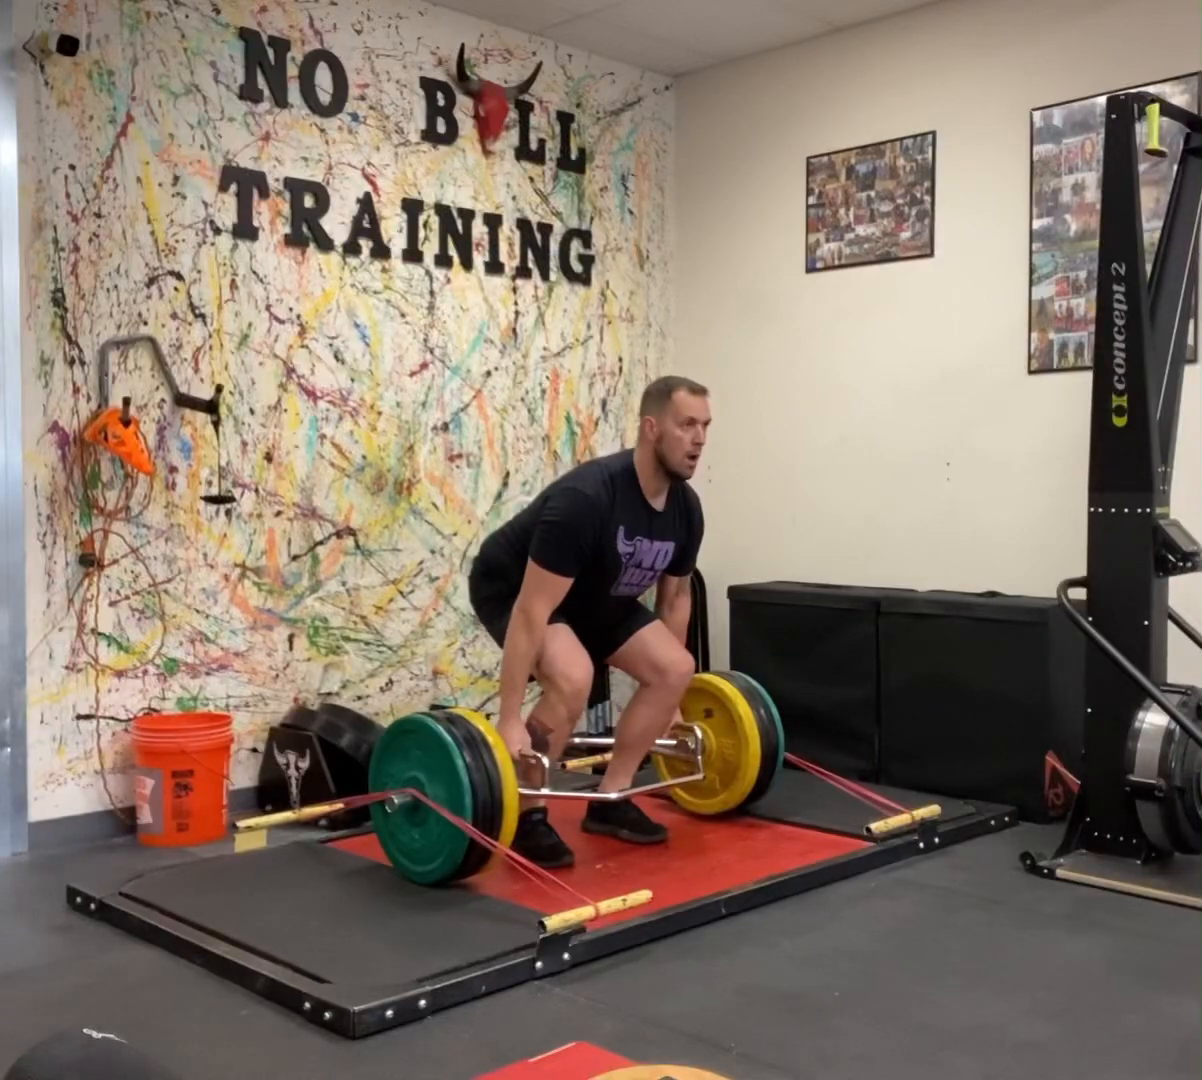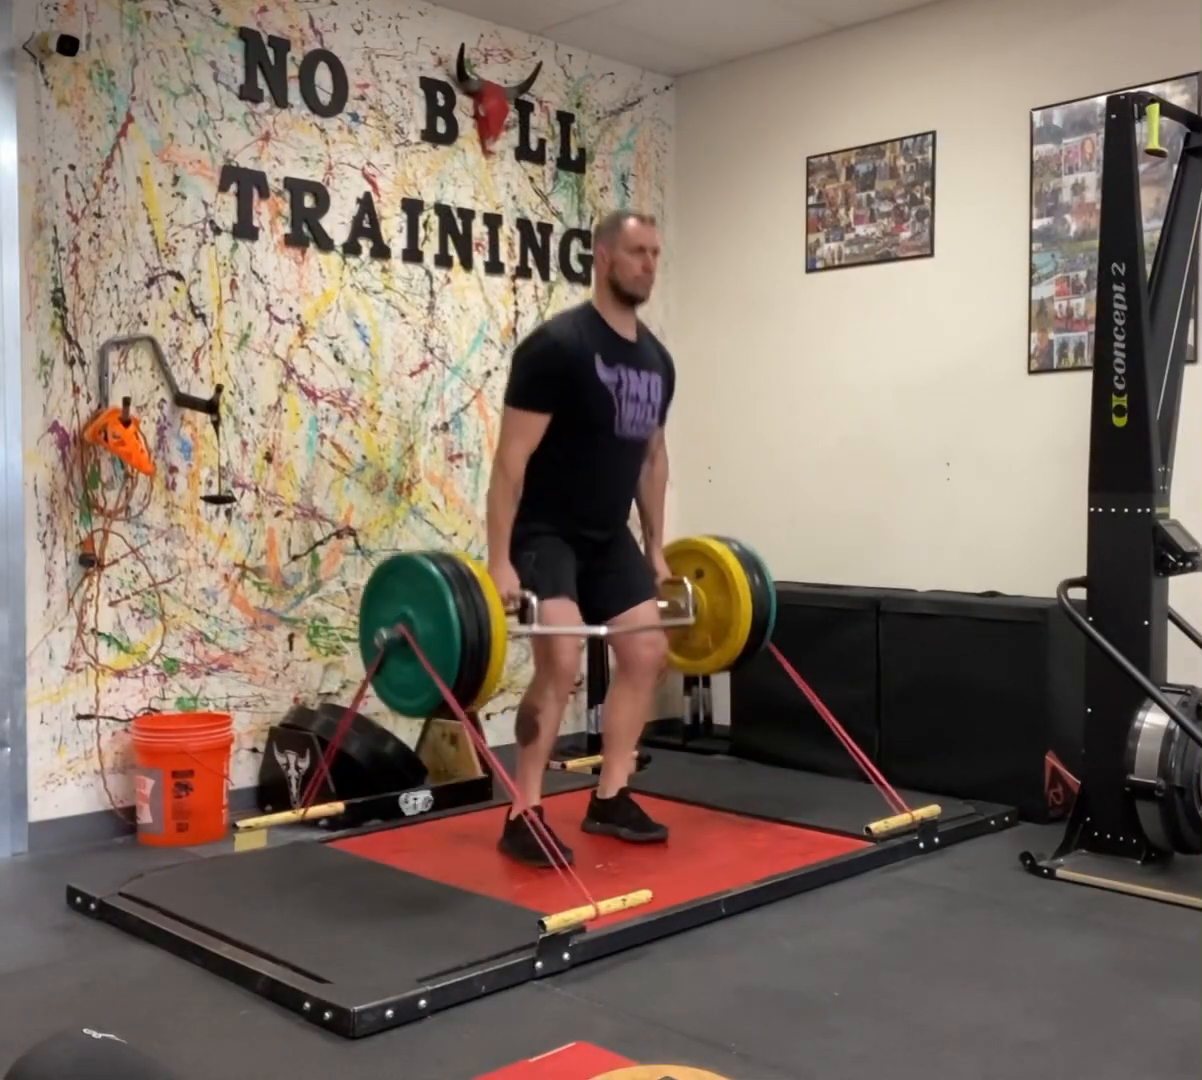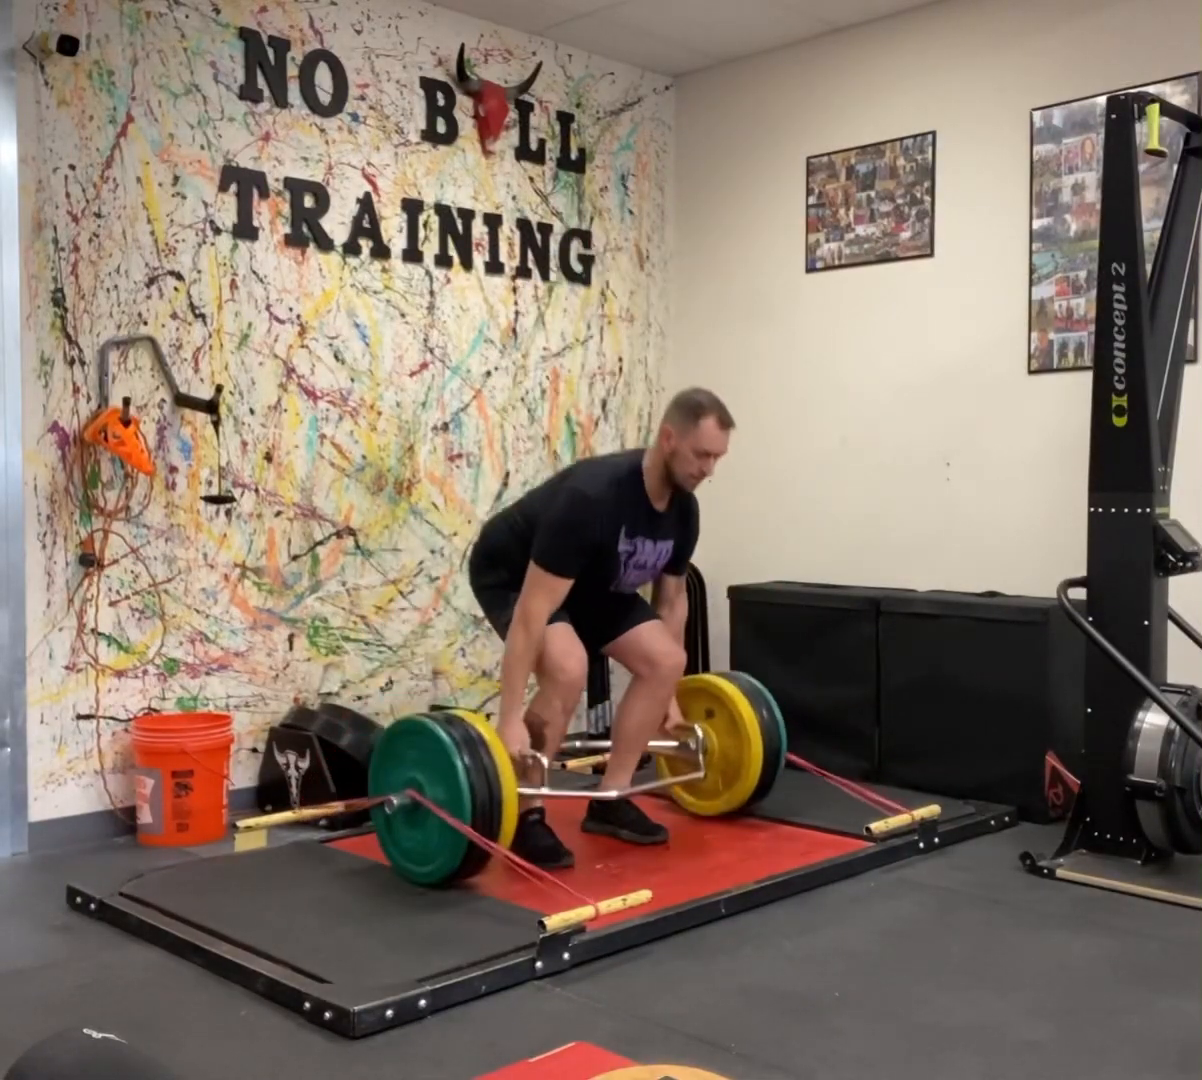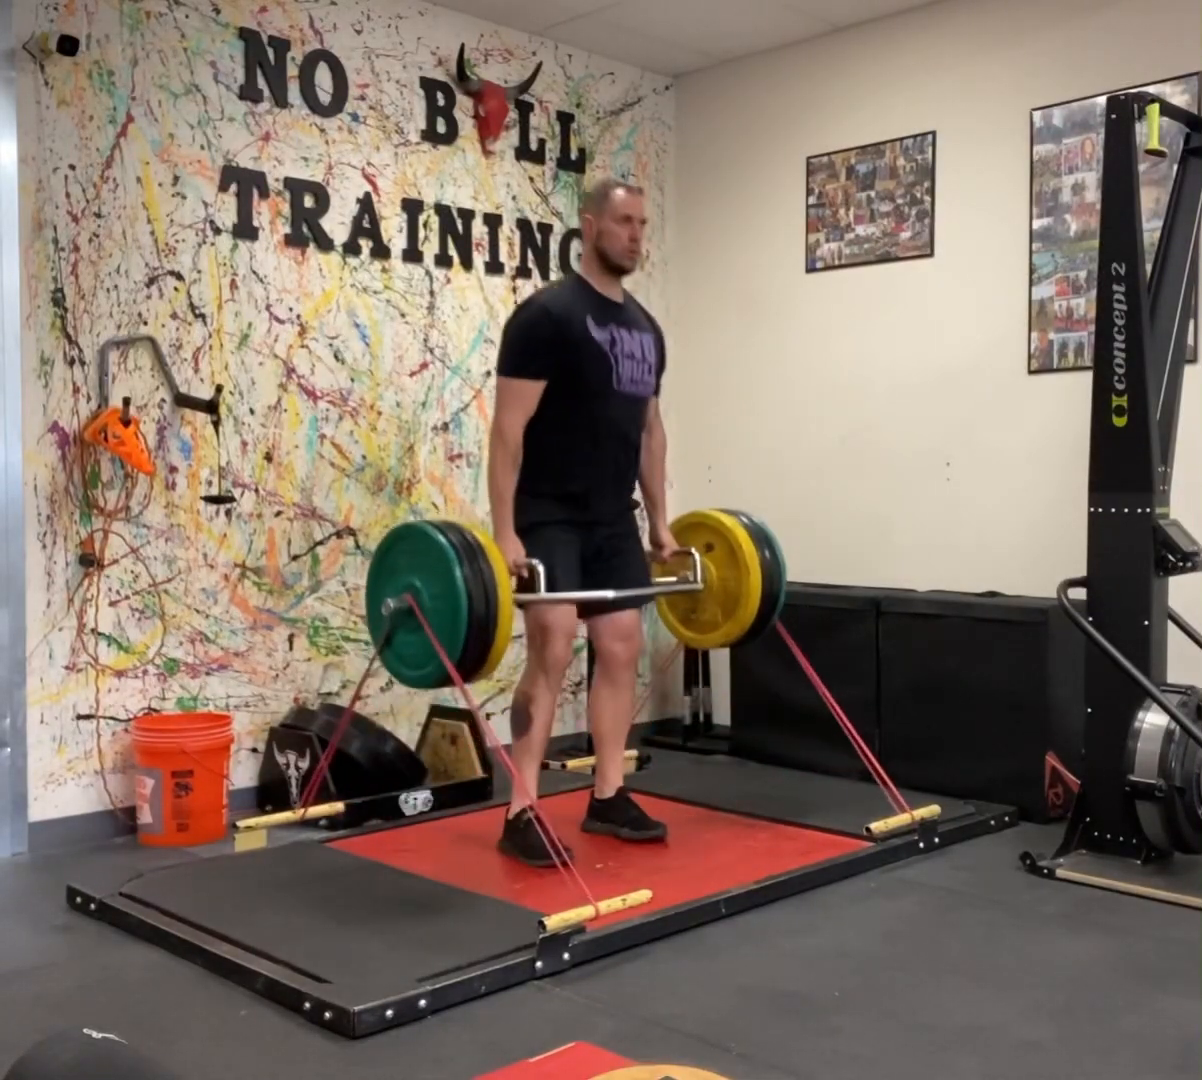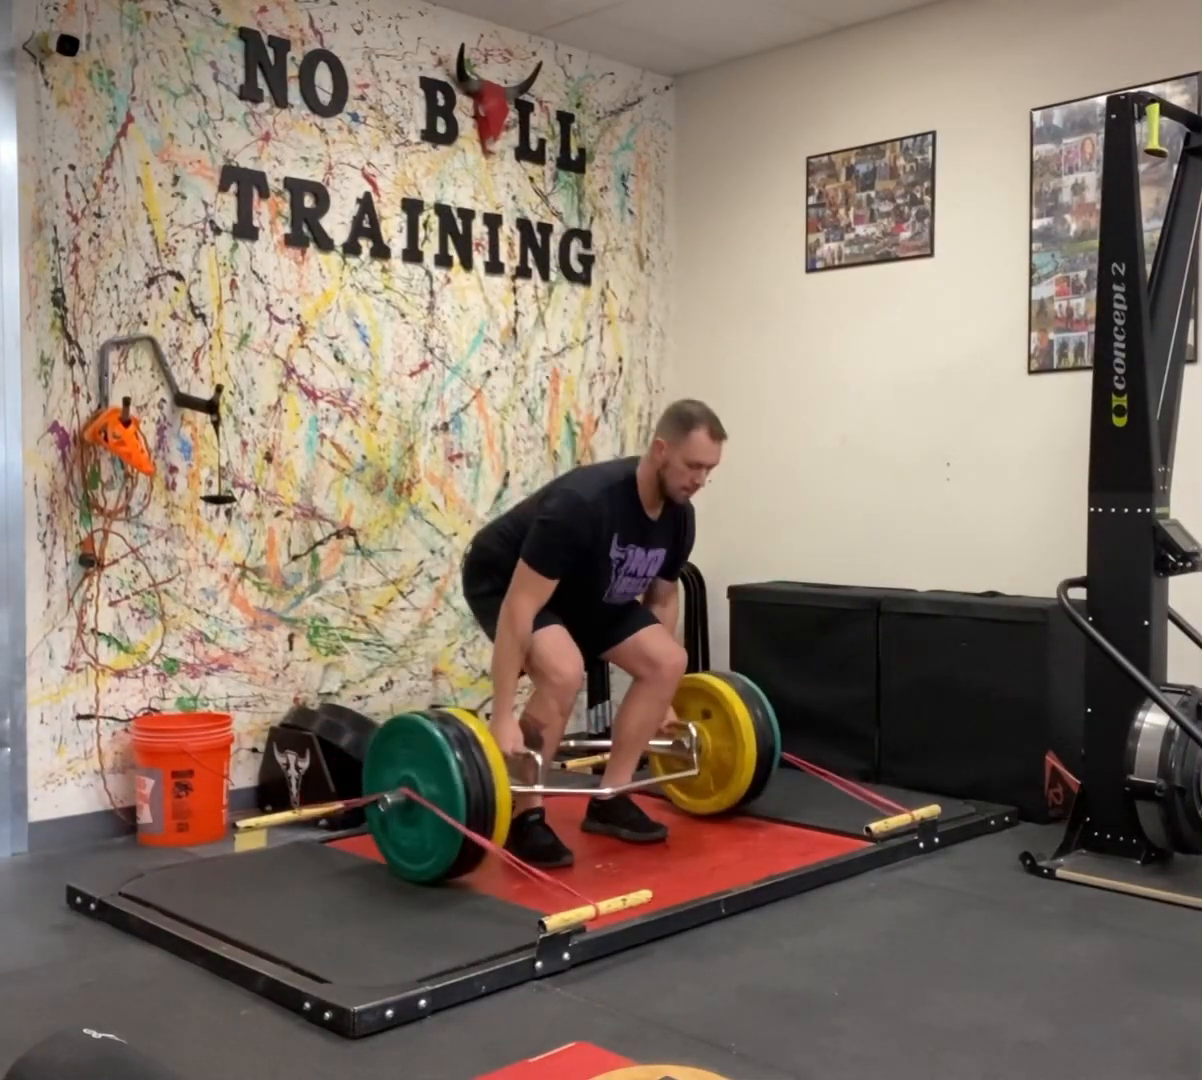
dt=1s
person 1, frame 1
left shoulder: (685, 508)
right shoulder: (586, 499)
left elbow: (675, 598)
right elbow: (531, 611)
left wrist: (672, 704)
right wrist: (509, 722)
right hip: (510, 588)
left knee: (675, 670)
right knee: (573, 679)
left ankle: (608, 802)
right ankle: (527, 817)
person 1, frame 2
left shoulder: (656, 358)
right shoulder: (557, 345)
left elbow: (653, 456)
right elbow: (511, 457)
left wrist: (656, 549)
right wrist: (499, 565)
left hip: (609, 536)
right hip: (542, 531)
left knee: (647, 653)
right knee: (561, 661)
left ankle: (610, 799)
right ankle: (523, 816)
person 1, frame 3
left shoulder: (683, 511)
right shoulder: (591, 498)
left elbow: (672, 599)
right elbow: (533, 612)
left wrist: (671, 700)
right wrist: (509, 719)
right hip: (509, 574)
left knee: (665, 661)
right knee: (569, 670)
left ankle: (609, 801)
right ankle: (525, 816)
person 1, frame 4
left shoulder: (646, 327)
right shoulder: (547, 313)
left elbow: (650, 428)
right elbow: (509, 427)
left wrist: (659, 520)
right wrist: (504, 533)
left hip: (613, 515)
right hip: (549, 515)
left knee: (621, 651)
right knee: (552, 653)
left ankle: (608, 798)
right ankle: (521, 814)
person 1, frame 5
left shoulder: (678, 518)
right shoulder: (583, 505)
left elbow: (664, 598)
right elbow: (519, 609)
left wrist: (666, 704)
right wrist: (502, 718)
right hip: (502, 581)
left knee: (667, 663)
right knee: (564, 672)
left ankle: (609, 800)
right ankle: (524, 818)
